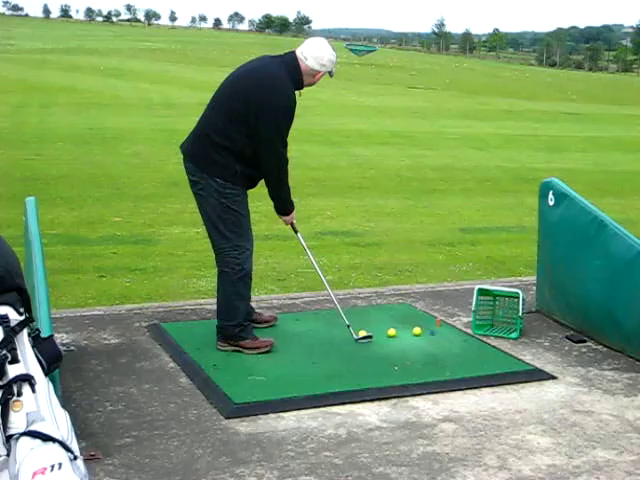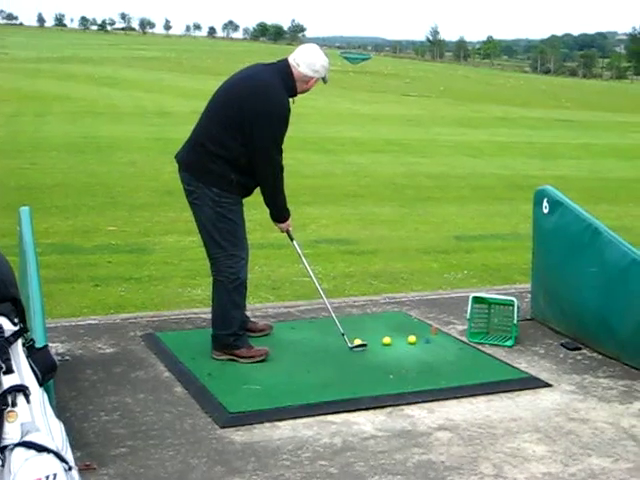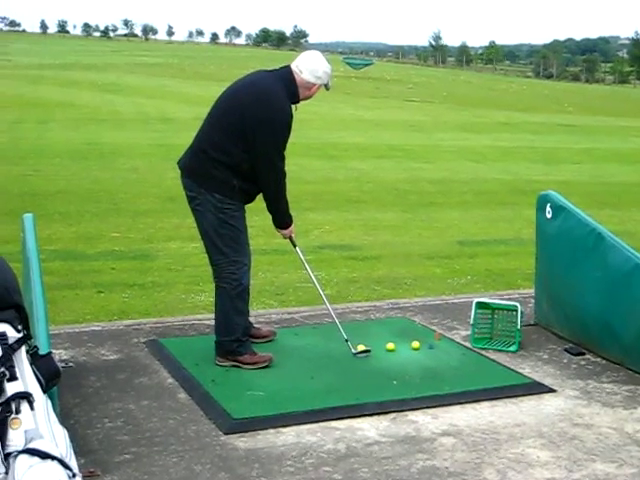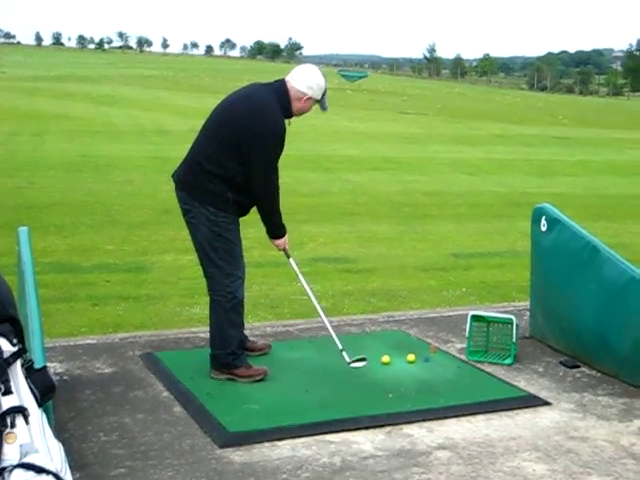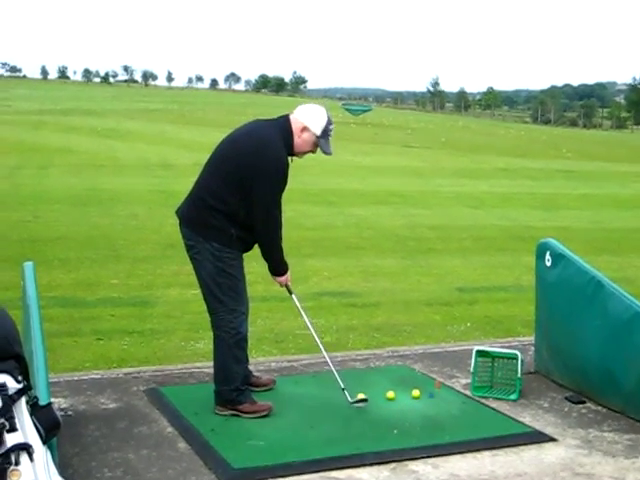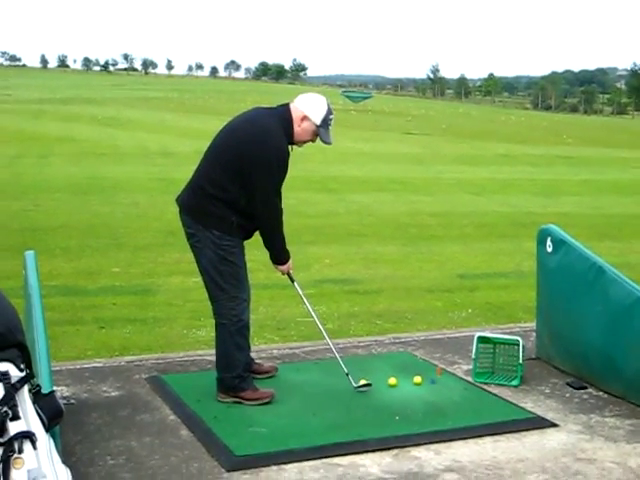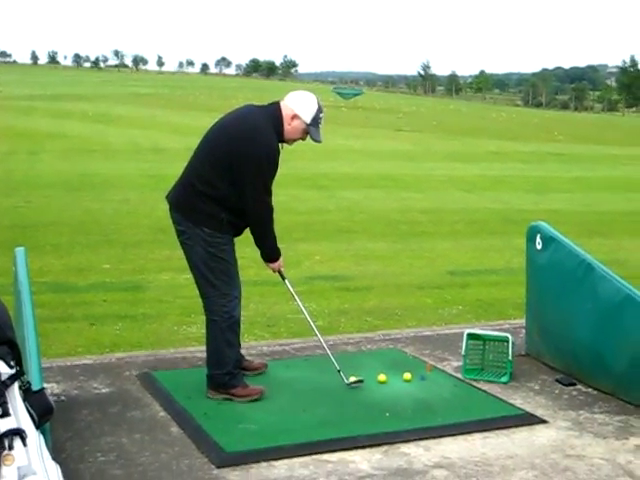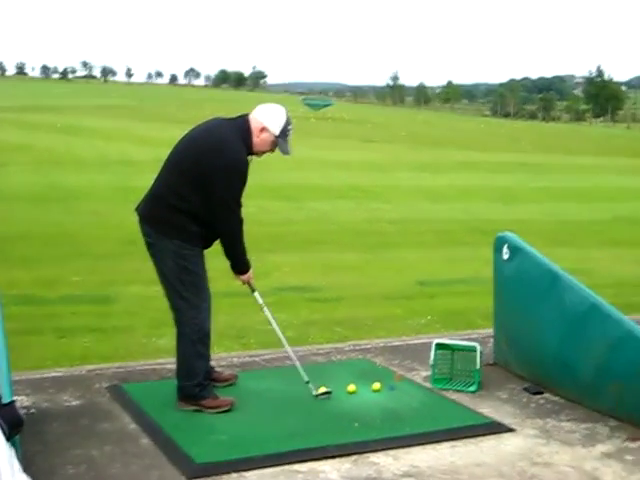
dt=0.3s
person 1, frame 1
left shoulder: (269, 68)
right shoulder: (277, 91)
right elbow: (273, 154)
right wrist: (284, 206)
left hip: (212, 161)
right hip: (216, 170)
left knee: (237, 246)
right knee: (235, 251)
left ankle: (240, 311)
right ankle: (232, 331)
person 1, frame 2
left shoulder: (262, 77)
right shoulder: (271, 99)
right elbow: (268, 162)
right wrist: (280, 212)
left hip: (207, 170)
right hip: (212, 179)
left knee: (233, 255)
right knee: (230, 260)
left ankle: (235, 320)
right ankle: (227, 341)
person 1, frame 3
left shoulder: (265, 83)
right shoulder: (274, 105)
right elbow: (270, 167)
right wrist: (283, 219)
left hip: (209, 176)
right hip: (215, 185)
left knee: (236, 261)
right knee: (233, 266)
left ankle: (239, 326)
right ankle: (231, 347)
person 1, frame 4
left shoulder: (260, 97)
right shoulder: (267, 118)
right elbow: (264, 179)
right wrist: (276, 229)
left hip: (204, 190)
right hip: (208, 198)
left knee: (230, 274)
right knee: (227, 279)
left ankle: (234, 339)
right ankle: (226, 360)
person 1, frame 5
left shoulder: (264, 134)
right shoulder: (270, 153)
right elbow: (266, 216)
right wrist: (278, 266)
left hip: (209, 225)
right hip: (212, 233)
left knee: (234, 310)
right knee: (230, 314)
left ankle: (239, 374)
right ankle: (230, 396)
person 1, frame 6
left shoulder: (264, 122)
right shoulder: (271, 142)
right elbow: (267, 205)
right wrist: (280, 254)
left hip: (209, 214)
right hip: (212, 221)
left knee: (235, 297)
right knee: (232, 302)
left ankle: (241, 362)
right ankle: (233, 383)
person 1, frame 7
left shoulder: (254, 119)
right shoulder: (260, 140)
right elbow: (257, 203)
right wrist: (271, 253)
left hip: (200, 210)
right hip: (203, 218)
left knee: (226, 294)
right knee: (223, 299)
left ankle: (230, 358)
right ankle: (223, 380)
person 1, frame 8
left shoulder: (223, 132)
right shoulder: (229, 153)
right elbow: (227, 216)
right wrist: (241, 265)
left hip: (168, 221)
right hip: (172, 230)
left knee: (195, 306)
right knee: (193, 310)
left ankle: (200, 370)
right ankle: (193, 391)
